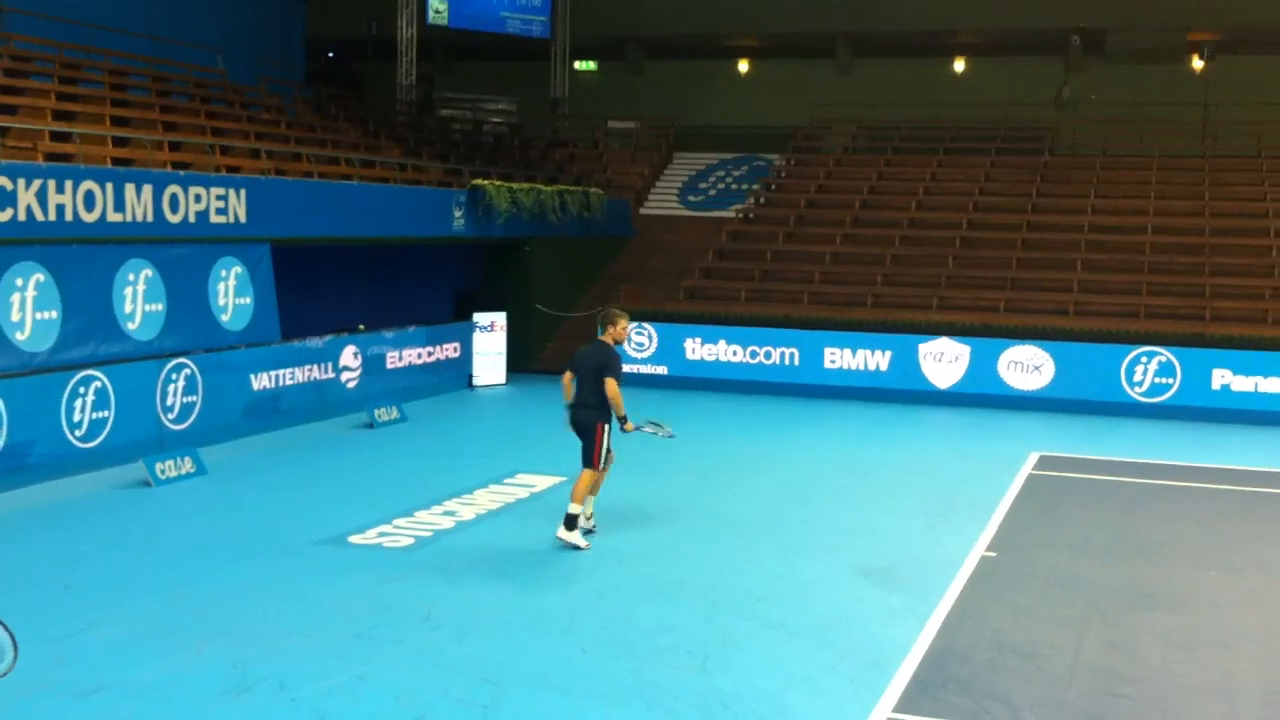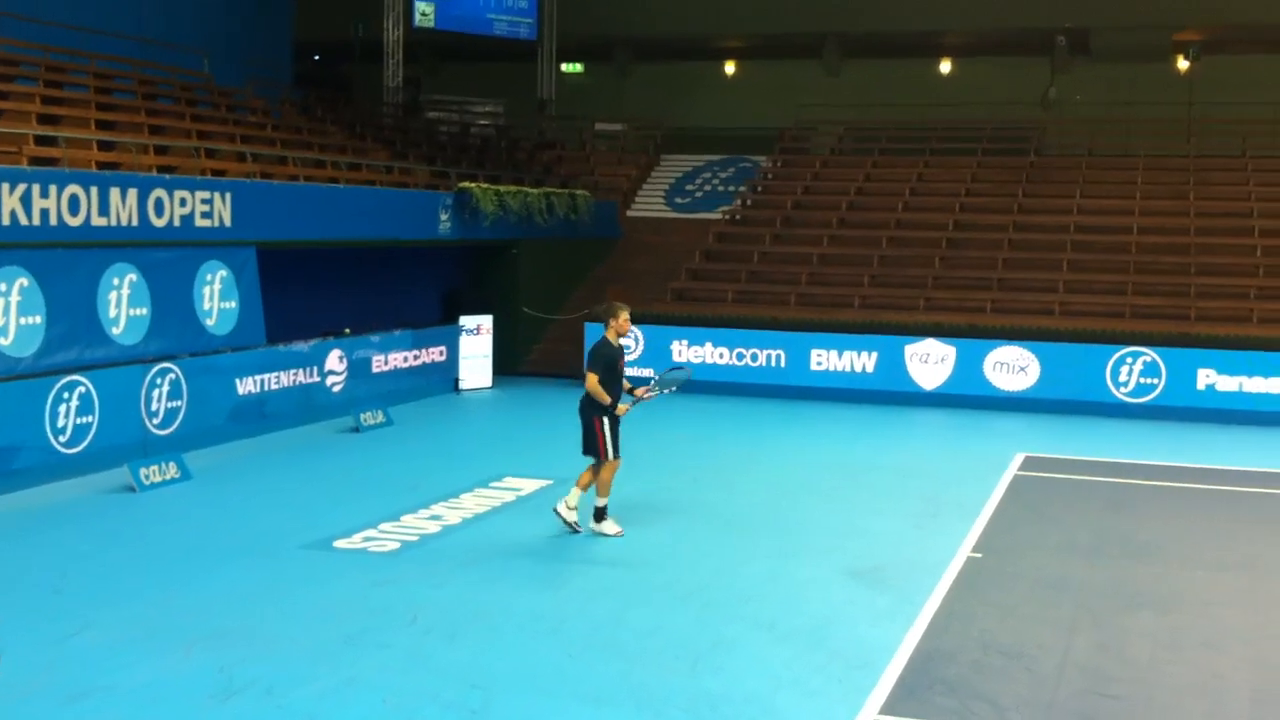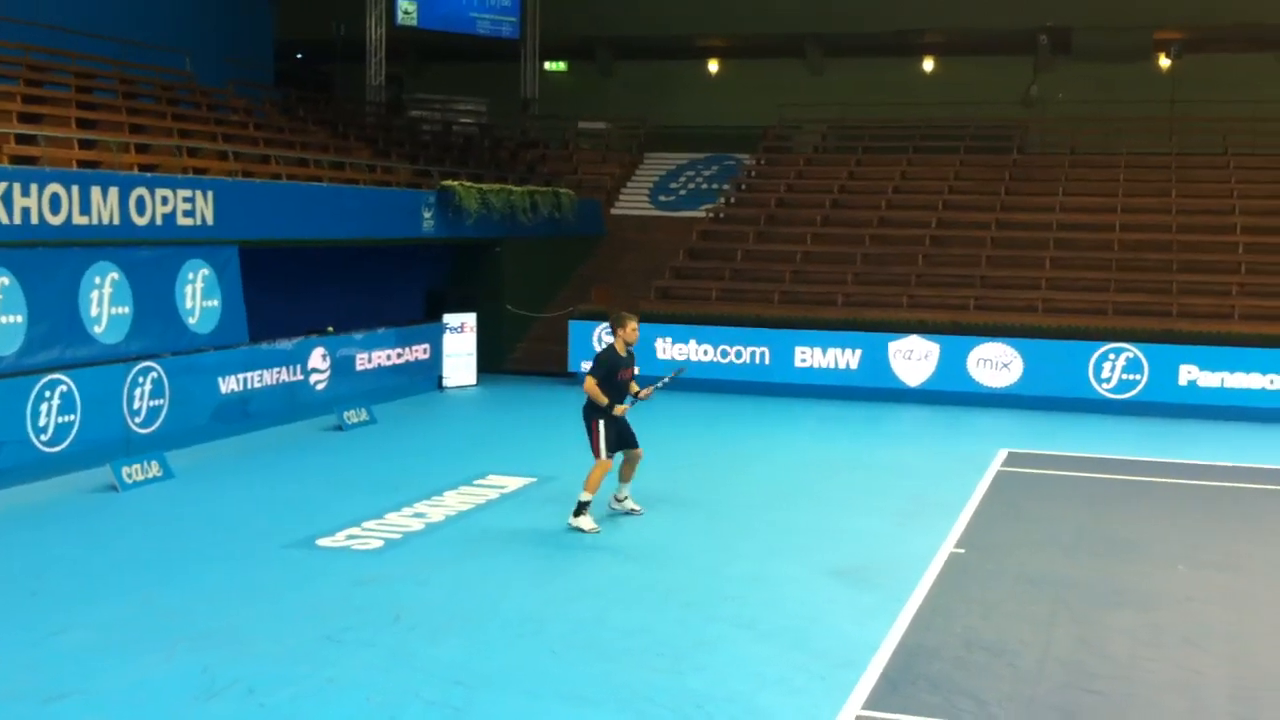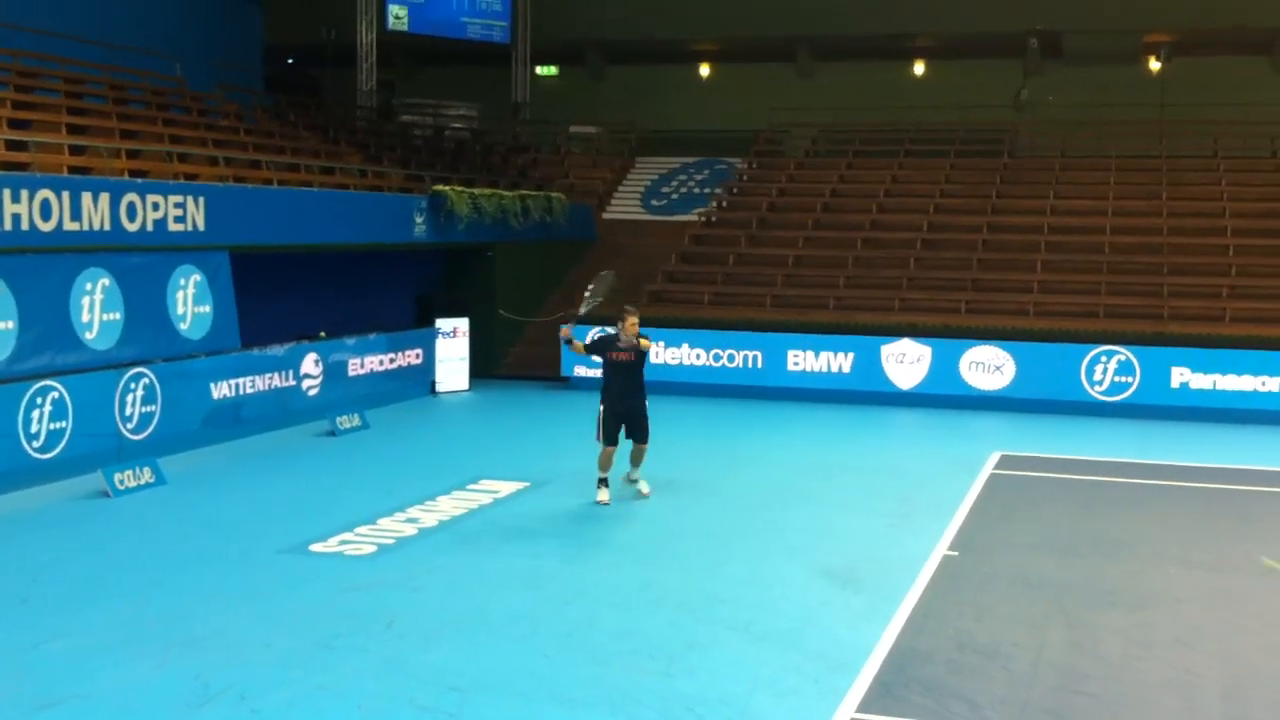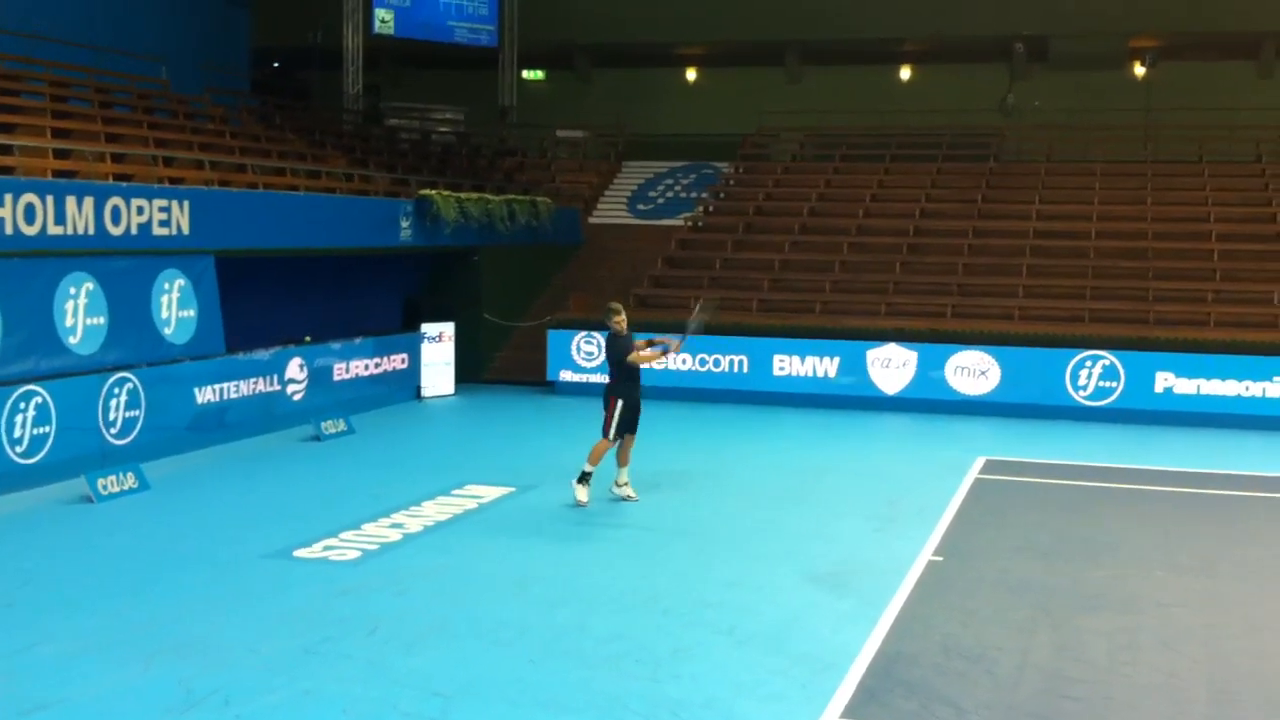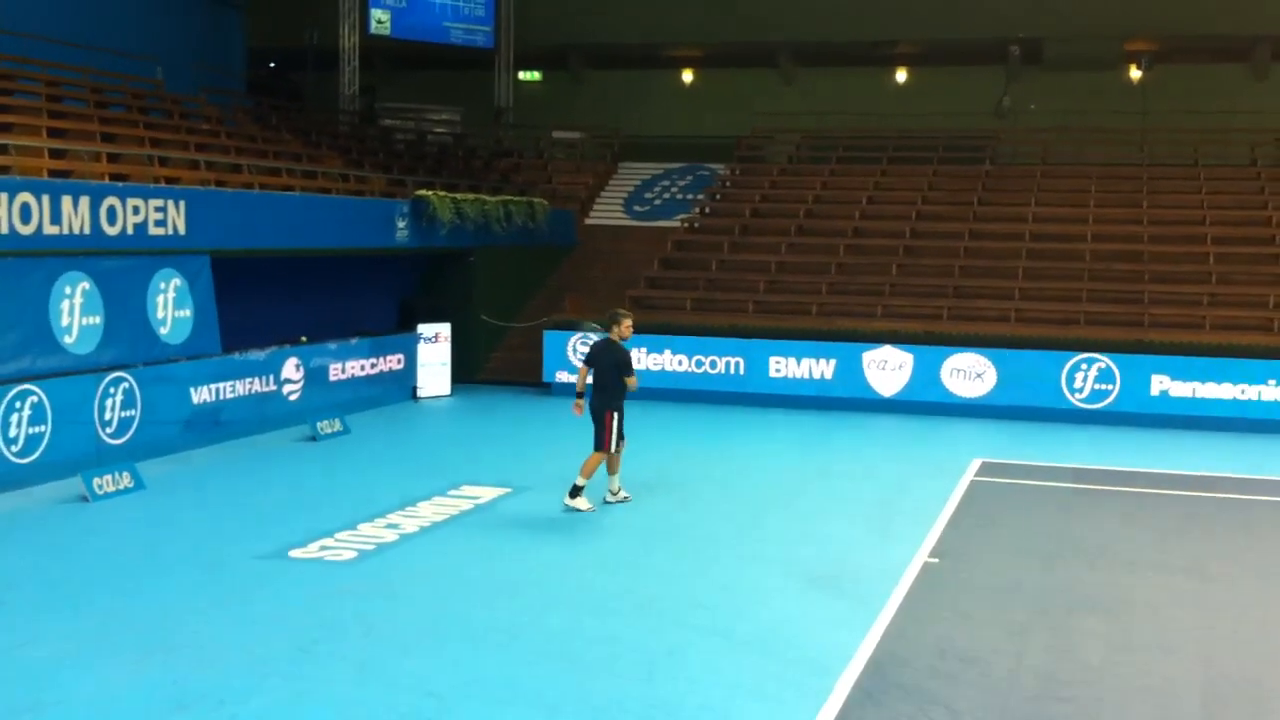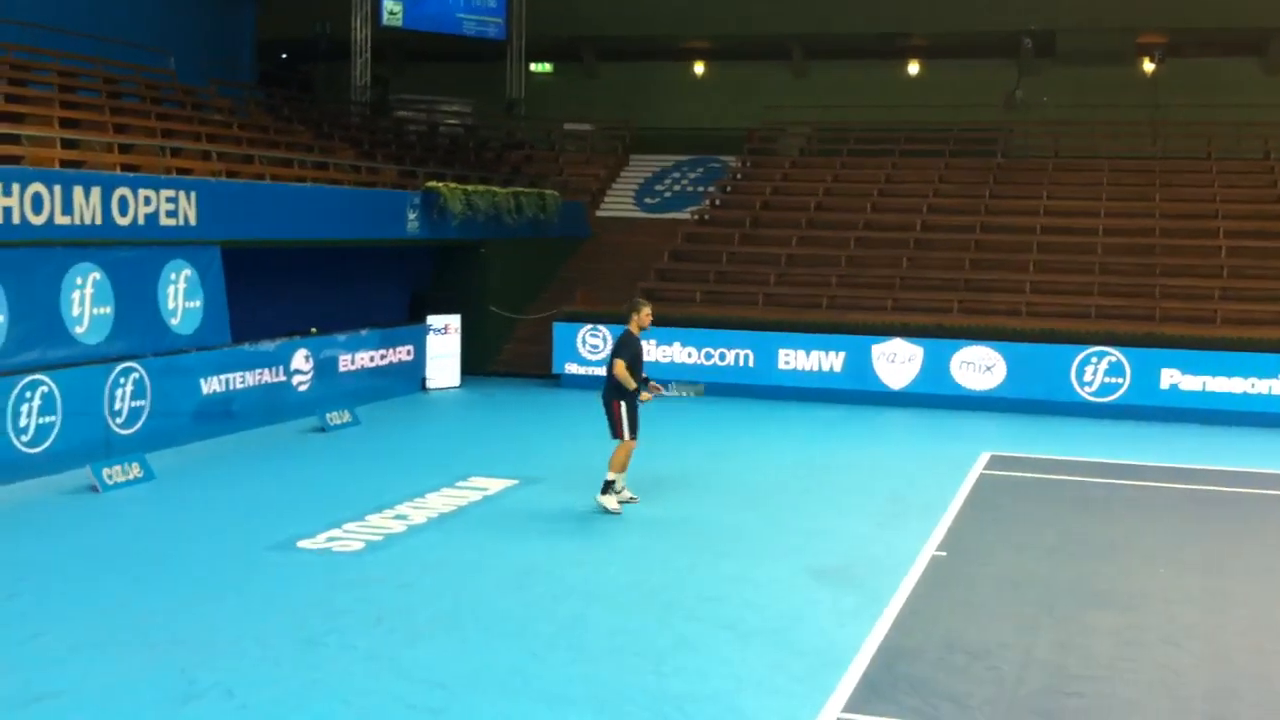
dt=0.5s
person 1, frame 1
left shoulder: (584, 350)
right shoulder: (611, 356)
left elbow: (567, 378)
right elbow: (611, 390)
left wrist: (571, 407)
right wrist: (623, 419)
left hip: (579, 413)
right hip: (596, 417)
left knee: (606, 459)
right knee: (593, 470)
left ankle: (585, 515)
right ankle: (569, 527)
person 1, frame 2
left shoulder: (617, 348)
right shoulder: (602, 350)
right elbow: (591, 384)
left wrist: (633, 390)
right wrist: (613, 406)
left hip: (602, 413)
right hip: (598, 413)
left knee: (601, 463)
right knee: (611, 463)
left ankle: (569, 505)
right ankle: (599, 517)
person 1, frame 3
left shoulder: (630, 356)
right shoulder: (606, 357)
right elbow: (589, 387)
left wrist: (639, 392)
right wrist: (610, 406)
left hip: (616, 415)
right hip: (598, 415)
left knee: (635, 454)
right knee: (605, 463)
left ankle: (621, 498)
right ankle: (580, 514)
person 1, frame 4
left shoulder: (638, 339)
right shoulder: (605, 341)
left elbow: (647, 345)
right elbow: (580, 349)
left wrist: (633, 342)
right wrist: (568, 340)
left hip: (636, 402)
right hip: (611, 403)
left knee: (641, 445)
right knee: (609, 447)
left ankle: (634, 477)
right ankle: (602, 484)
person 1, frame 5
left shoulder: (624, 335)
right shoulder: (614, 341)
left elbow: (635, 346)
right elbow: (636, 359)
left wrist: (657, 342)
right wrist: (664, 351)
left hip: (631, 395)
right hip: (618, 397)
left knee: (628, 439)
right knee: (609, 440)
left ankle: (621, 484)
right ankle: (582, 481)
person 1, frame 6
left shoulder: (597, 346)
right shoulder: (622, 354)
left elbow: (583, 371)
right elbow: (632, 385)
left wrist: (579, 396)
right wrist: (625, 381)
left hip: (598, 403)
right hip: (610, 407)
left knee: (616, 446)
right knee: (602, 452)
left ankle: (614, 491)
right ankle: (574, 494)
person 1, frame 7
left shoulder: (634, 339)
right shoulder: (626, 340)
right elbow: (618, 370)
left wrist: (646, 382)
right wrist: (638, 391)
left hip: (627, 398)
right hip: (618, 398)
left knee: (629, 443)
right knee: (628, 442)
left ankle: (618, 489)
right ankle: (606, 492)
